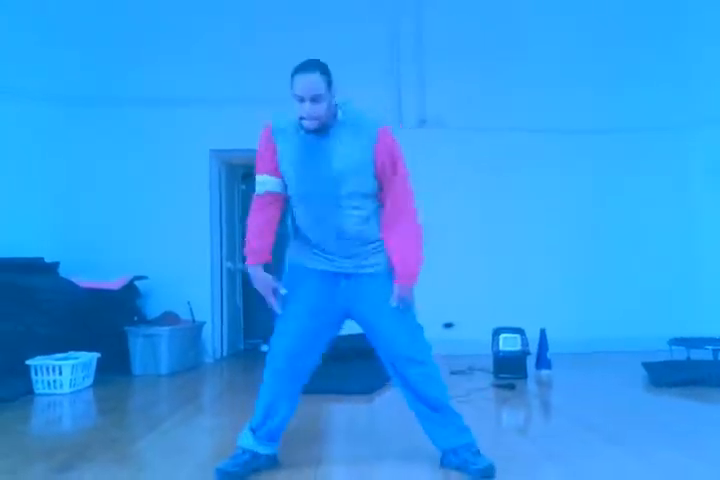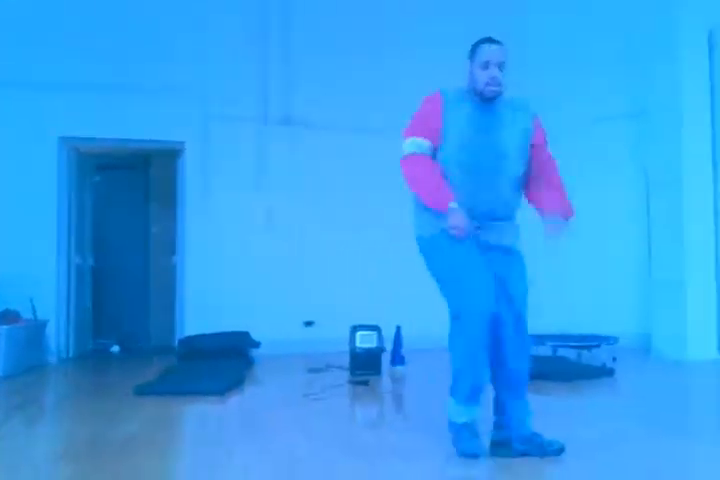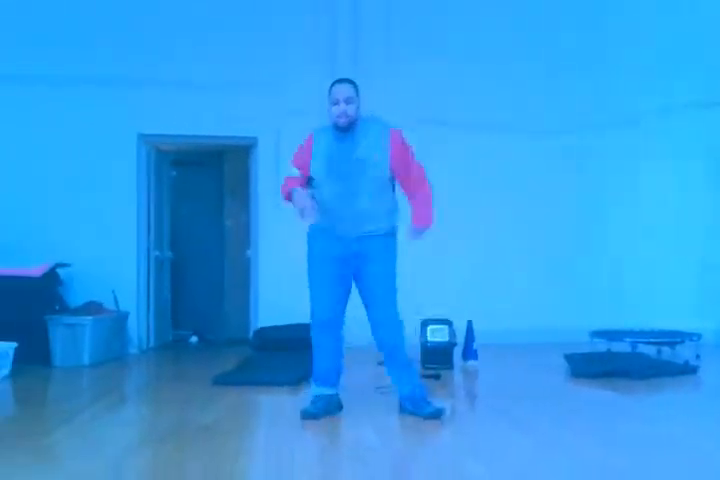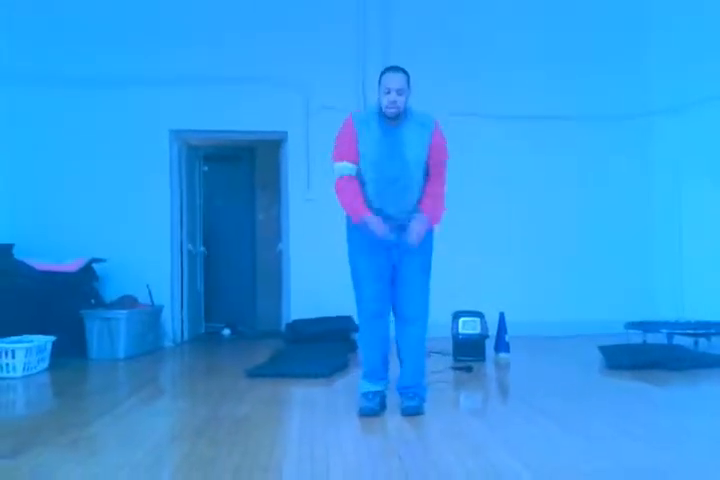
dt=0.5s
person 1, frame 1
left shoulder: (374, 137)
right shoulder: (278, 138)
left elbow: (400, 206)
right elbow: (268, 200)
left wrist: (405, 271)
right wrist: (255, 262)
left hip: (376, 273)
right hip: (313, 272)
left knee: (409, 356)
right knee: (288, 356)
left ankle: (456, 445)
right ankle: (259, 446)
person 1, frame 2
left shoulder: (523, 118)
right shoulder: (442, 104)
left elbow: (541, 177)
right elbow: (414, 159)
left wrist: (556, 208)
right wrist: (447, 207)
left hip: (499, 241)
right hip: (448, 235)
left knee: (512, 329)
right knee: (477, 310)
left ankle: (514, 430)
right ankle: (464, 414)
person 1, frame 3
left shoulder: (389, 137)
right shoulder: (317, 139)
left elbow: (415, 180)
right elbow: (296, 176)
left wrist: (422, 216)
right wrist: (295, 191)
left hip: (375, 240)
right hip: (327, 239)
left knee: (385, 317)
right knee: (325, 318)
left ankle: (411, 392)
right ankle: (325, 392)
person 1, frame 4
left shoulder: (427, 130)
right shoulder: (355, 127)
left elbow: (435, 184)
right elbow: (344, 180)
left wrist: (424, 220)
right wrist: (366, 217)
left hip: (413, 235)
right hip: (367, 233)
left knee: (413, 314)
right knee: (372, 311)
left ankle: (412, 390)
right ankle: (373, 389)
